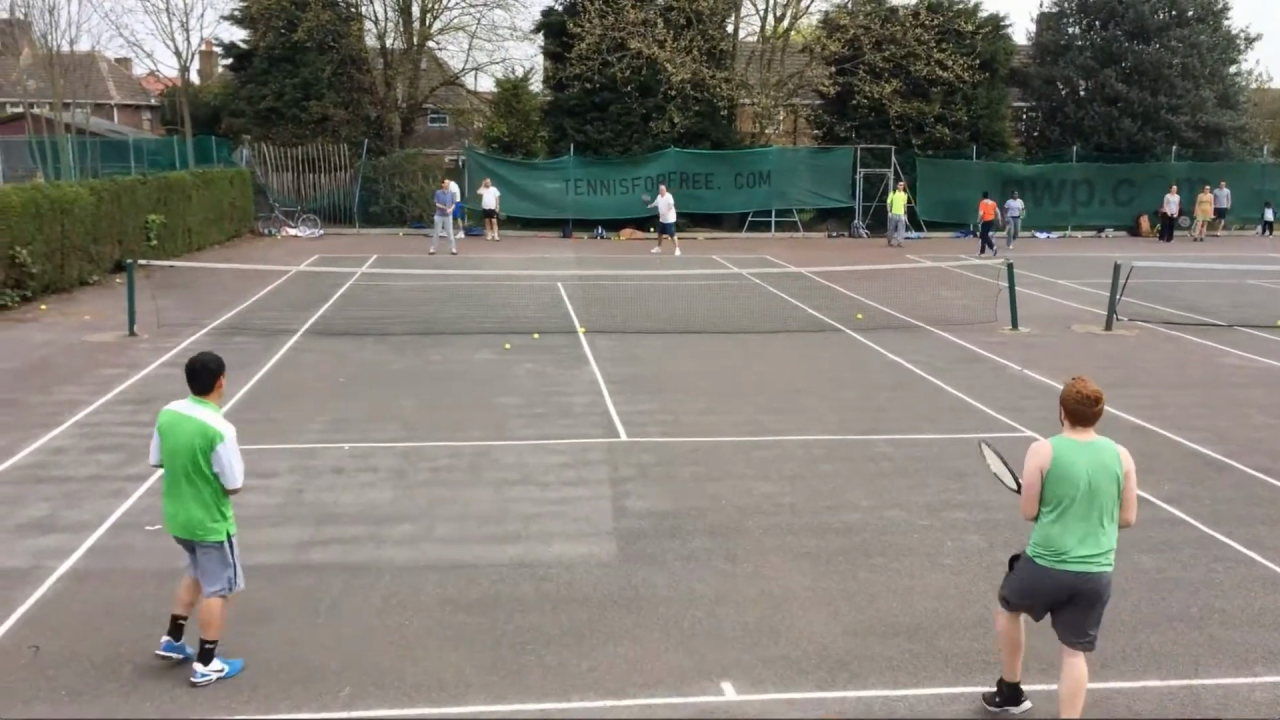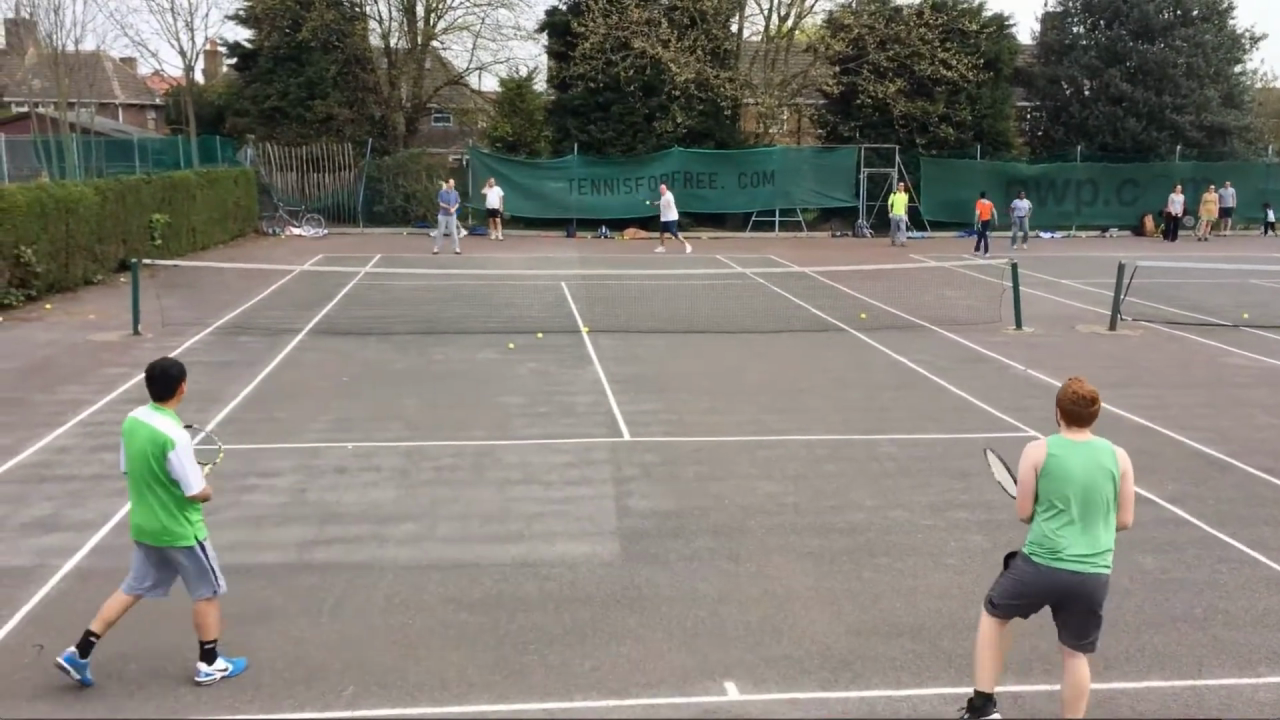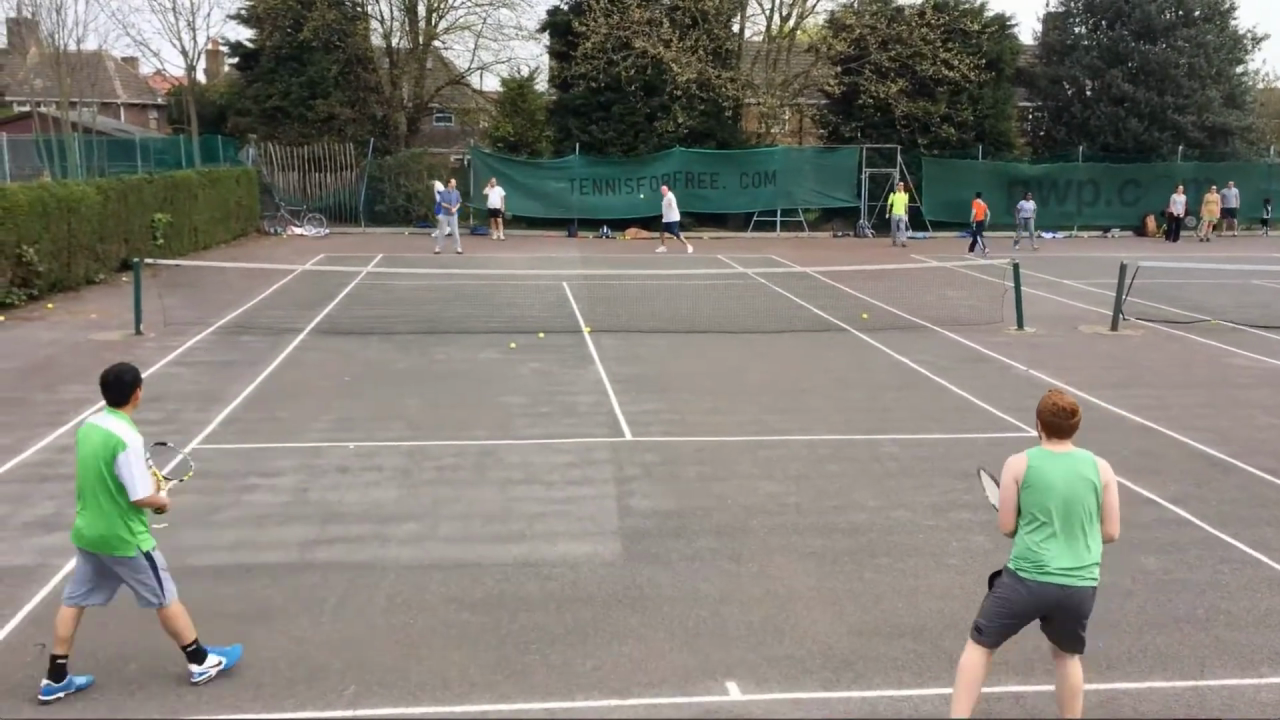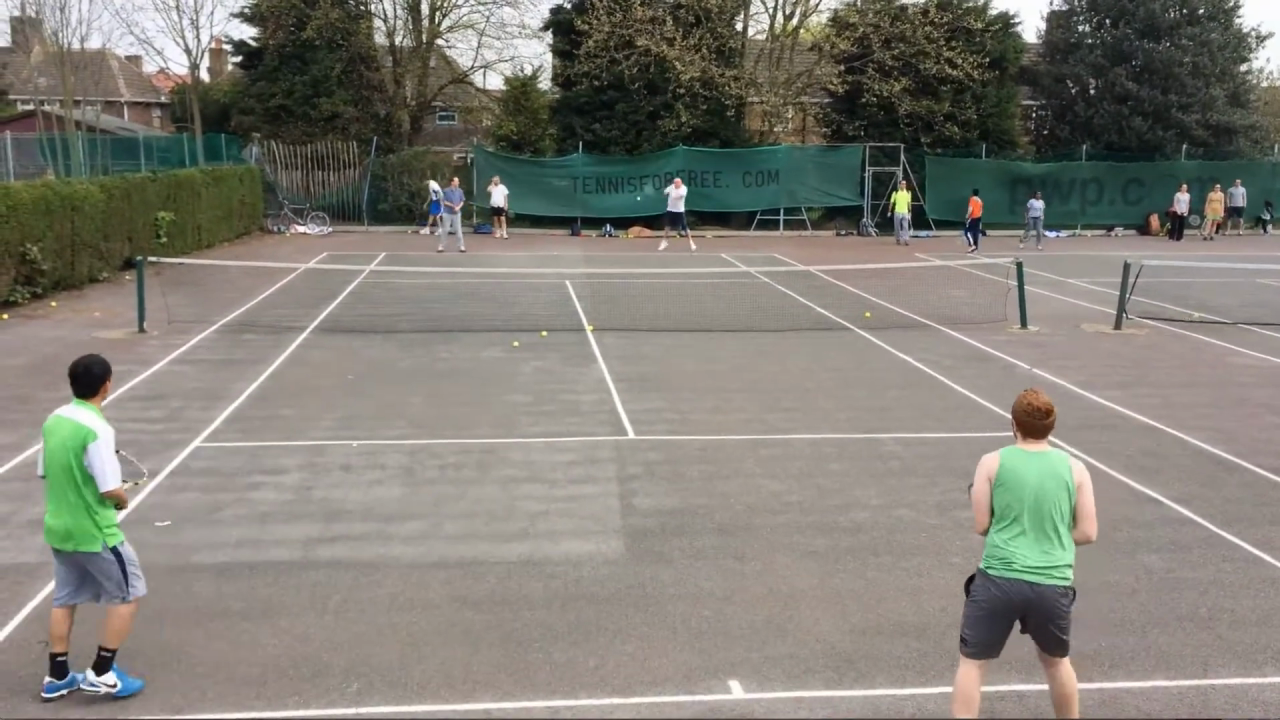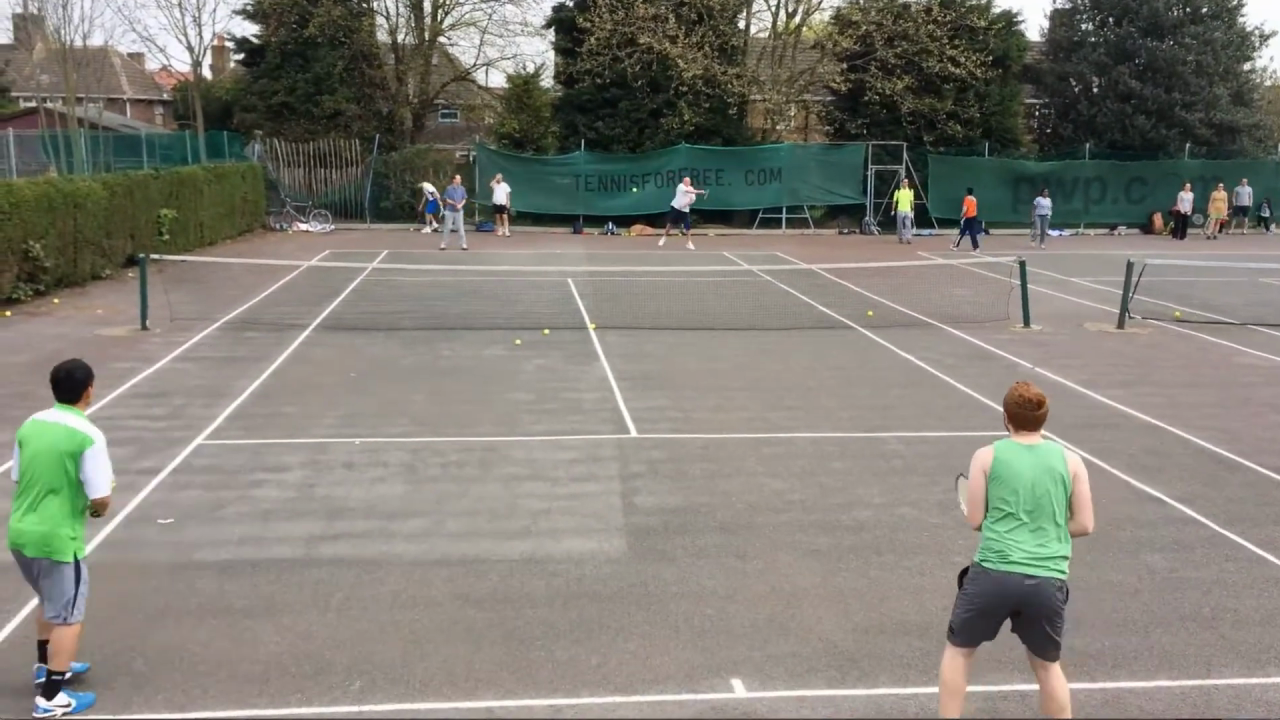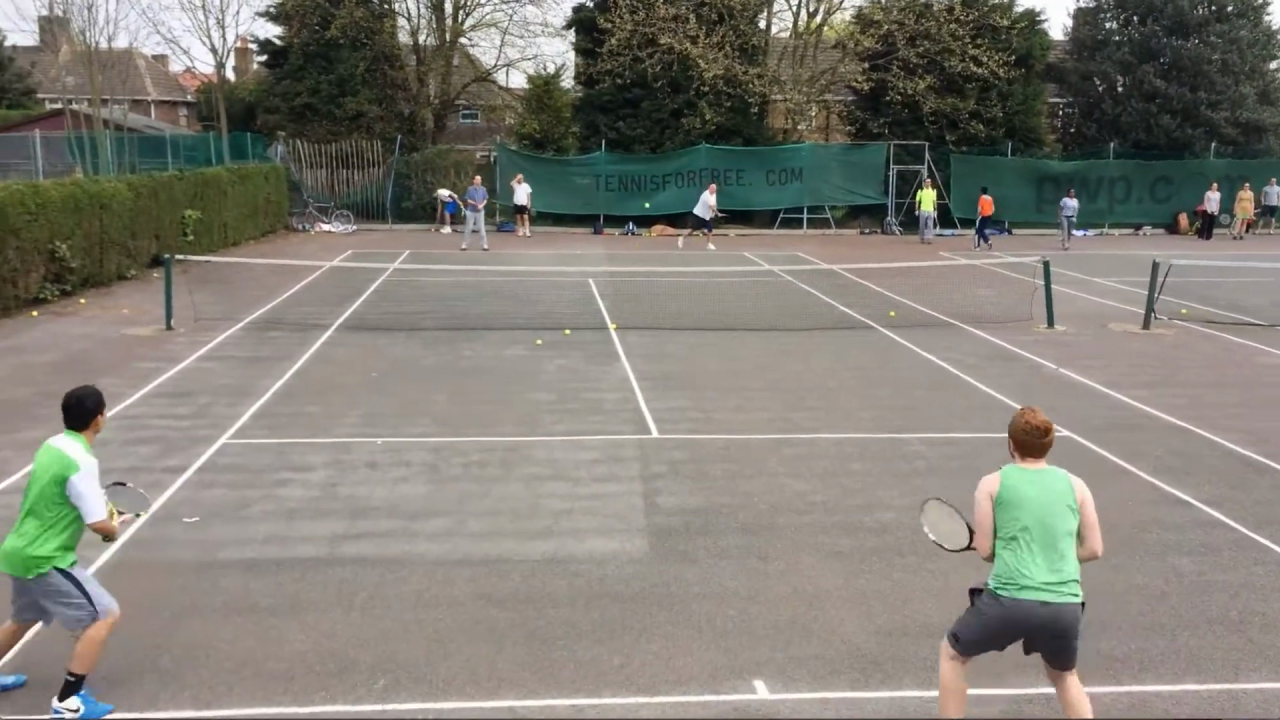
dt=0.2s
person 1, frame 1
left shoulder: (167, 413)
right shoulder: (219, 429)
left elbow: (158, 461)
right elbow: (234, 486)
right wrist: (220, 475)
left hip: (177, 517)
right hip: (210, 523)
left knee: (199, 574)
right knee: (218, 590)
left ankle: (172, 639)
right ankle: (204, 664)
person 1, frame 2
left shoulder: (131, 421)
right shoulder: (173, 436)
right elbow: (197, 492)
right wrist: (204, 491)
left hip: (144, 526)
right hip: (180, 530)
left knee: (132, 590)
right knee: (207, 592)
left ankle: (77, 655)
right ankle: (210, 664)
person 1, frame 3
left shoulder: (87, 426)
right shoulder: (127, 438)
right elbow: (141, 499)
left wrist: (146, 483)
right wrist: (161, 502)
left hip: (87, 533)
right hip: (124, 538)
left knee: (75, 601)
right knee: (165, 598)
left ankle: (54, 679)
right ankle: (200, 661)
person 1, frame 4
left shoulder: (53, 420)
right shoulder: (98, 430)
left elbow: (46, 472)
right elbow: (112, 491)
right wrist: (122, 500)
left hip: (57, 529)
right hip: (94, 533)
left knee: (65, 600)
right knee: (128, 594)
left ankle: (57, 676)
right ankle: (102, 674)
person 1, frame 5
left shoulder: (31, 424)
right shoulder: (89, 436)
left elbow: (20, 478)
right elbow: (100, 498)
right wrist: (99, 508)
left hip: (21, 533)
right hip: (56, 541)
left knee: (53, 599)
right knee: (69, 618)
left ankle: (46, 666)
person 1, frame 6
left shoulder: (52, 446)
right shoulder: (81, 461)
right elbow: (97, 523)
left wrist: (103, 518)
right wrist: (113, 529)
right hip: (43, 559)
right knee: (105, 616)
person 2, frame 1
left shoulder: (1043, 451)
right shoulder: (1121, 456)
left elbow: (1029, 512)
right elbow: (1127, 518)
left hip: (1044, 565)
right hip: (1094, 574)
left knee: (1008, 607)
right knee: (1075, 652)
left ankle: (1010, 692)
person 2, frame 2
left shoulder: (1038, 451)
right shoulder: (1118, 456)
left elbow: (1024, 513)
right elbow: (1125, 520)
left hip: (1040, 564)
right hip: (1092, 575)
left knee: (992, 615)
right knee: (1075, 654)
person 2, frame 3
left shoulder: (1018, 463)
right shoulder: (1100, 468)
left elbow: (1006, 526)
right elbow: (1111, 532)
left hip: (1025, 580)
right hip: (1079, 585)
left knee: (977, 647)
right knee: (1066, 656)
person 2, frame 4
left shoulder: (992, 462)
right shoulder: (1074, 469)
left elbow: (981, 525)
right elbow: (1088, 533)
left hip: (999, 579)
right hip: (1053, 586)
left knee: (972, 662)
right knee: (1056, 661)
person 2, frame 5
left shoulder: (987, 456)
right shoulder: (1070, 460)
left elbow: (976, 520)
right elbow: (1085, 525)
left hip: (994, 572)
right hip: (1048, 580)
left knee: (957, 650)
right knee: (1047, 667)
person 2, frame 6
left shoulder: (992, 483)
right shoulder: (1073, 484)
left elbow: (986, 551)
right elbow: (1095, 549)
left hip: (1009, 601)
right hip: (1064, 601)
left knee: (951, 653)
right knee: (1064, 677)
